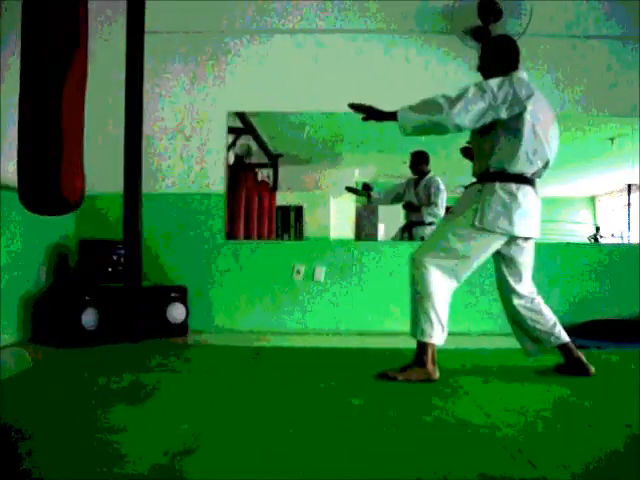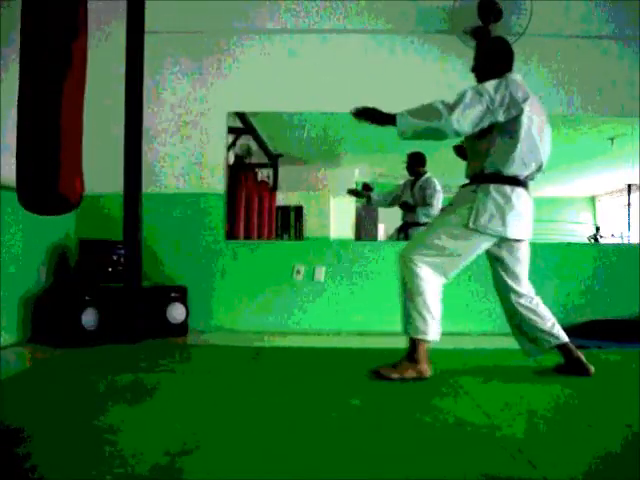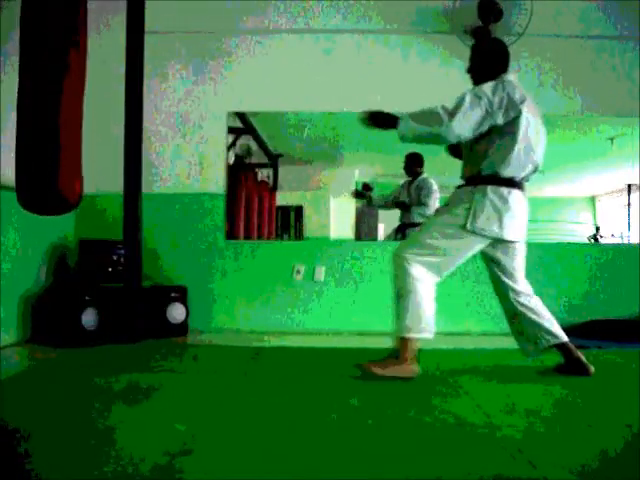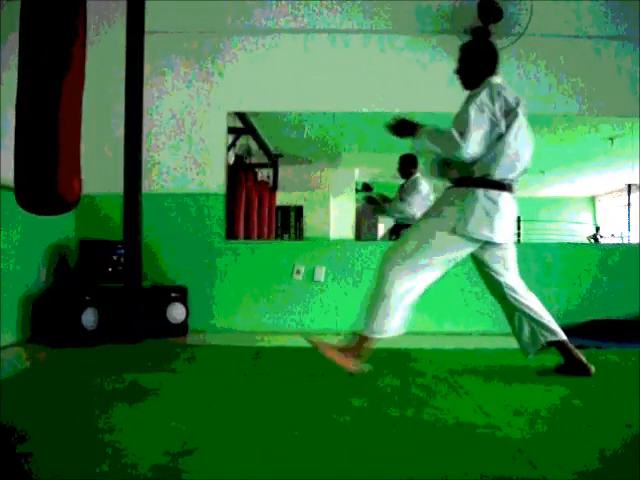
dt=0.4s
person 1, frame 1
left shoulder: (504, 87)
right shoulder: (539, 103)
left elbow: (451, 112)
left wrist: (389, 115)
left hip: (496, 198)
right hip: (524, 203)
left knee: (430, 262)
right knee: (518, 290)
left ankle: (425, 362)
right ankle: (574, 358)
person 1, frame 2
left shoulder: (499, 90)
right shoulder: (532, 103)
left elbow: (449, 118)
left wrist: (390, 119)
left hip: (489, 200)
right hip: (516, 204)
left knee: (418, 259)
right knee: (516, 290)
left ankle: (417, 360)
right ankle: (573, 358)
person 1, frame 3
left shoulder: (495, 91)
right shoulder: (525, 104)
left elbow: (449, 124)
left wrist: (394, 122)
right wrist: (469, 154)
left hip: (485, 201)
right hip: (510, 204)
left knee: (412, 258)
right knee: (514, 288)
left ankle: (405, 356)
right ankle: (574, 358)
person 1, frame 4
left shoulder: (488, 95)
right shoulder: (509, 101)
left elbow: (463, 145)
left wrist: (415, 132)
right wrist: (446, 165)
left hip: (472, 203)
right hip: (497, 206)
left knee: (401, 265)
right knee: (509, 287)
left ankle: (358, 350)
right ankle: (573, 357)
